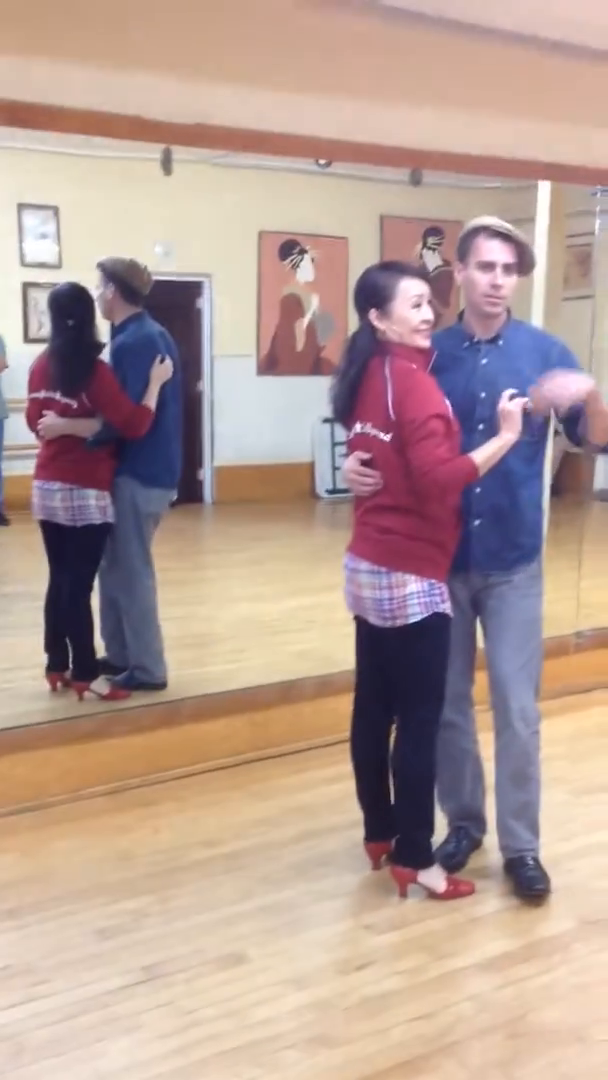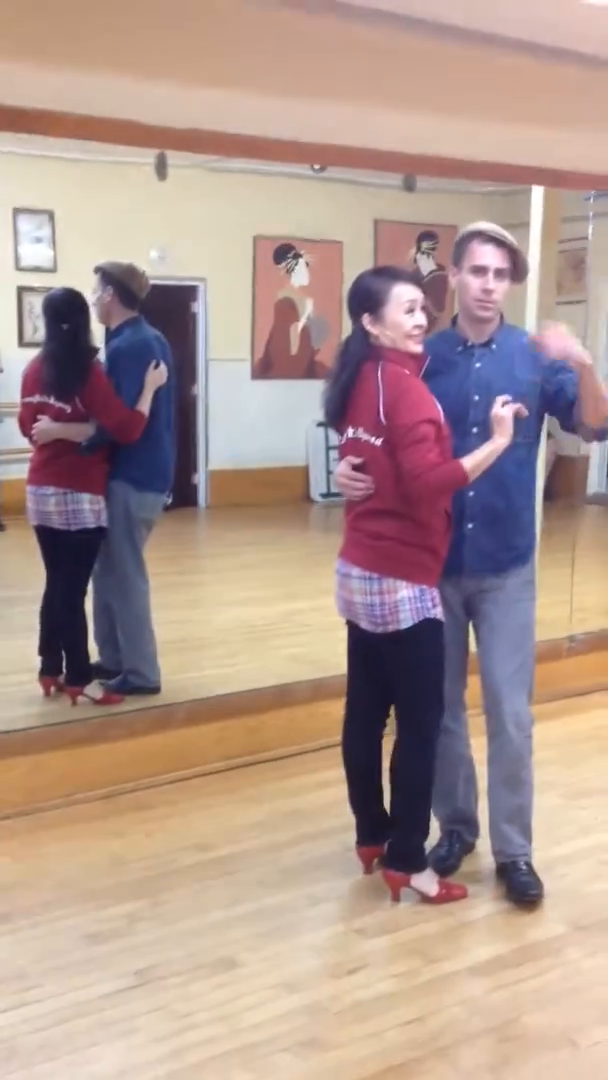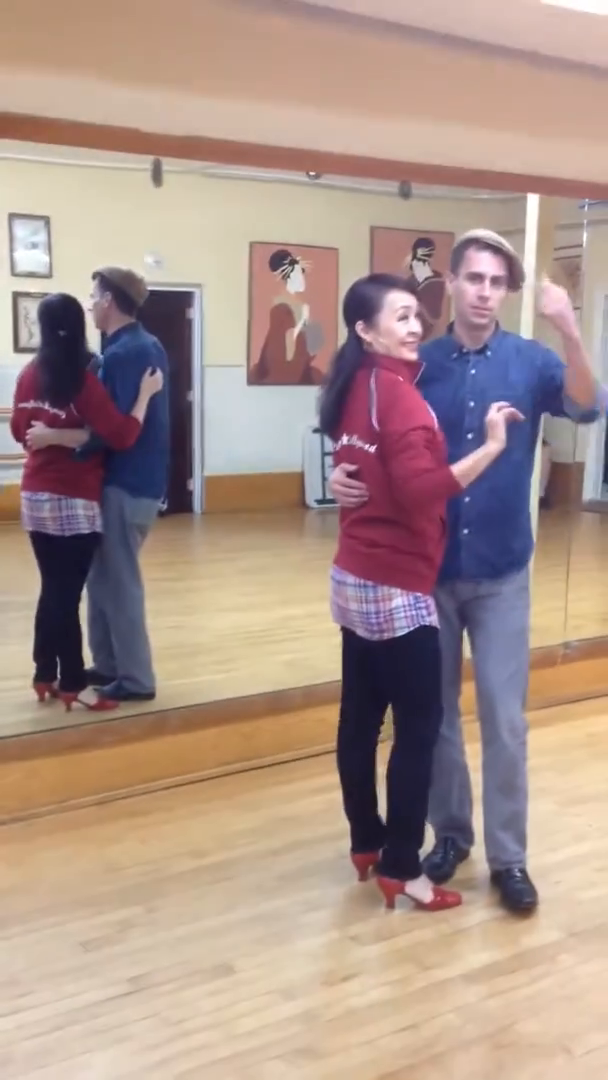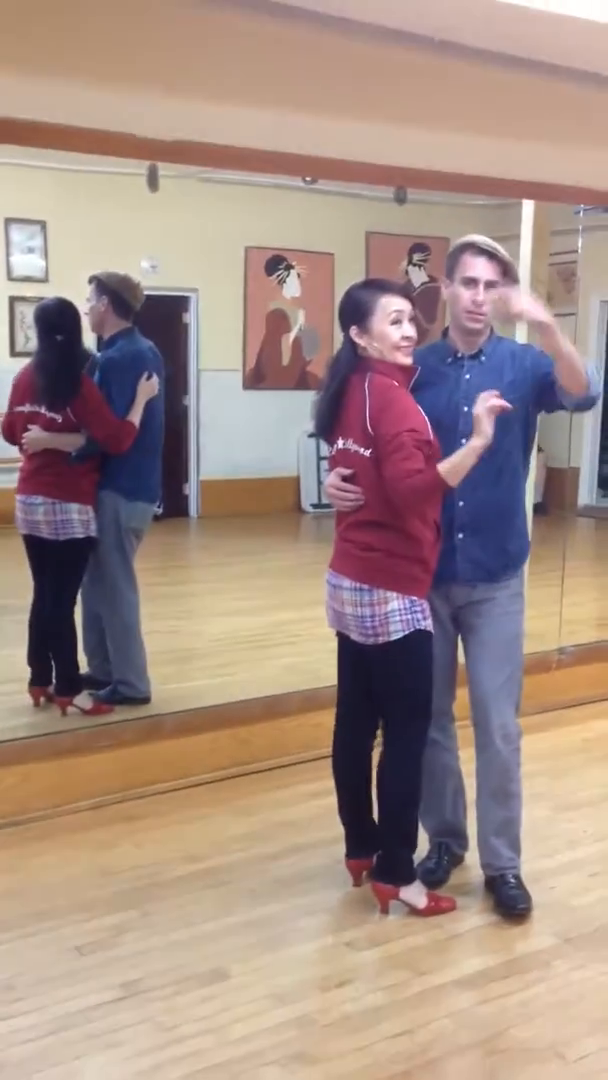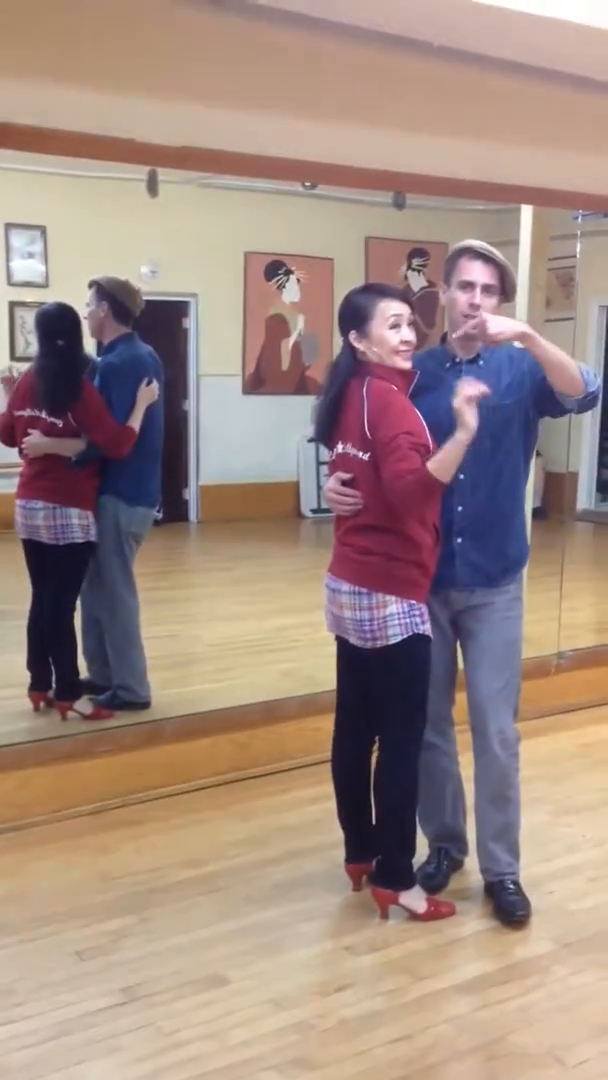
dt=0.1s
person 1, frame 1
left shoulder: (544, 351)
right shoulder: (427, 354)
right wrist: (359, 465)
left hip: (514, 562)
right hip: (440, 560)
left knee: (517, 708)
right knee: (446, 703)
left ankle: (521, 845)
right ankle: (464, 822)
person 1, frame 2
left shoulder: (536, 356)
right shoulder: (421, 359)
right wrist: (350, 470)
left hip: (507, 566)
left knee: (509, 712)
right knee: (439, 706)
left ankle: (514, 849)
right ankle: (456, 826)
person 1, frame 3
left shoulder: (531, 360)
right shoulder: (417, 365)
left elbow: (585, 408)
left wrist: (569, 334)
right wrist: (345, 478)
left hip: (501, 571)
left knee: (504, 719)
right knee: (434, 713)
left ankle: (509, 856)
right ankle: (450, 832)
person 1, frame 4
left shoulder: (523, 363)
right shoulder: (412, 369)
left elbow: (582, 394)
left wrist: (543, 324)
right wrist: (341, 482)
left hip: (495, 577)
left knee: (498, 725)
right knee: (428, 718)
left ankle: (502, 862)
right ankle: (444, 839)
person 1, frame 5
left shoulder: (522, 369)
right shoulder: (411, 374)
left elbow: (582, 396)
left wrist: (527, 334)
right wrist: (340, 486)
left hip: (494, 581)
left knee: (496, 730)
right knee: (427, 723)
left ankle: (501, 867)
right ankle: (443, 843)
person 2, frame 1
left shoulder: (366, 374)
right shoulder: (411, 380)
right elbow: (438, 477)
right wrist: (506, 436)
left hip: (368, 564)
right hip: (409, 573)
left knee: (374, 705)
right knee: (421, 716)
left ankle: (379, 831)
right ankle: (413, 856)
person 2, frame 2
left shoulder: (359, 381)
right shoulder: (403, 385)
right elbow: (429, 482)
right wrist: (499, 441)
left hip: (359, 570)
right hip: (401, 578)
left knee: (367, 710)
right knee: (421, 719)
left ankle: (372, 836)
right ankle: (406, 860)
person 2, frame 3
left shoulder: (354, 387)
right shoulder: (397, 392)
right elbow: (420, 489)
right wrist: (491, 447)
left hip: (355, 577)
right hip: (395, 585)
left knee: (361, 717)
right knee: (419, 726)
left ankle: (366, 843)
right ankle: (400, 867)
person 2, frame 4
left shoulder: (350, 391)
right shoulder: (390, 396)
right elbow: (414, 490)
right wrist: (477, 440)
left hip: (351, 580)
right hip: (390, 590)
left knee: (357, 721)
right knee: (407, 732)
left ankle: (361, 848)
right ankle: (394, 873)
person 2, frame 5
left shoulder: (351, 395)
right shoulder: (388, 399)
right elbow: (408, 491)
right wrist: (463, 433)
left hip: (350, 584)
right hip: (389, 593)
left knee: (356, 725)
right knee: (404, 737)
left ankle: (360, 852)
right ankle: (394, 878)
person 3, frame 1
left shoulder: (132, 343)
right shoulder: (153, 334)
left wrist: (64, 426)
right wrist: (73, 421)
left hip: (139, 472)
right hip: (151, 467)
left knee: (130, 571)
right knee: (117, 565)
left ankle: (147, 668)
right ankle: (120, 655)
person 3, frame 2
left shoulder: (127, 347)
right shoulder: (147, 339)
left wrist: (59, 430)
left hip: (132, 476)
right hip: (142, 471)
left knee: (123, 575)
right knee: (111, 571)
left ankle: (140, 673)
right ankle: (114, 659)
person 3, frame 3
left shoulder: (124, 353)
right shoulder: (143, 345)
left wrist: (54, 436)
left hip: (127, 482)
right hip: (136, 477)
left knee: (118, 581)
right knee: (105, 577)
left ankle: (135, 679)
right ankle: (108, 665)
person 3, frame 4
left shoulder: (121, 357)
right shoulder: (138, 350)
left wrist: (49, 440)
left hip: (122, 487)
right hip: (128, 482)
left knee: (113, 586)
right knee: (100, 581)
left ankle: (130, 683)
right ankle: (103, 670)
person 3, frame 5
left shoulder: (120, 363)
right shoulder: (137, 356)
left wrist: (49, 446)
left hip: (121, 492)
right hip: (126, 487)
left knee: (113, 591)
right knee: (98, 587)
left ankle: (130, 688)
right ankle: (103, 675)
person 4, frame 1
left shoulder: (41, 365)
right shoulder: (94, 371)
right elbow: (134, 425)
right wrist: (156, 383)
left hip: (46, 487)
right hip: (86, 493)
left knee: (60, 580)
right knee: (79, 585)
left ankle: (56, 665)
right ankle: (84, 673)
person 4, frame 2
left shoulder: (35, 369)
right shoulder: (88, 375)
right elbow: (127, 430)
right wrist: (150, 387)
left hip: (40, 491)
right hip: (79, 497)
left knee: (56, 584)
right knee: (73, 589)
left ankle: (50, 669)
right ankle: (78, 678)
person 4, frame 3
left shoulder: (30, 374)
right shoulder: (83, 381)
right elbow: (122, 436)
right wrist: (146, 394)
left hip: (35, 497)
right hip: (74, 502)
left knee: (51, 590)
right knee: (68, 594)
left ankle: (45, 675)
right ankle: (72, 683)
person 4, frame 4
right shoulder: (79, 384)
right elbow: (118, 440)
right wrist: (142, 399)
right hip: (69, 506)
left knee: (44, 594)
right knee: (62, 599)
left ankle: (40, 679)
right ankle: (67, 688)
person 4, frame 5
right shoulder: (80, 390)
right elbow: (118, 445)
right wrist: (142, 404)
right hip: (69, 511)
left knee: (42, 599)
right knee: (62, 604)
left ankle: (40, 685)
right ankle: (67, 693)
